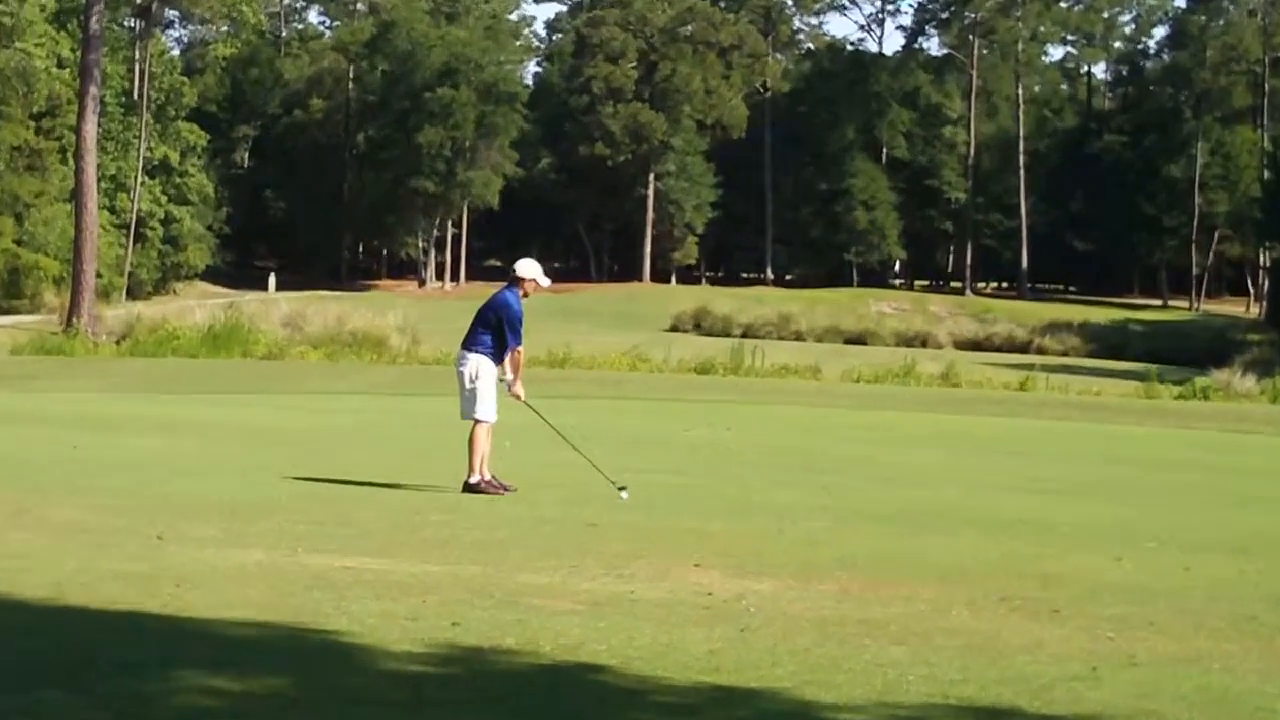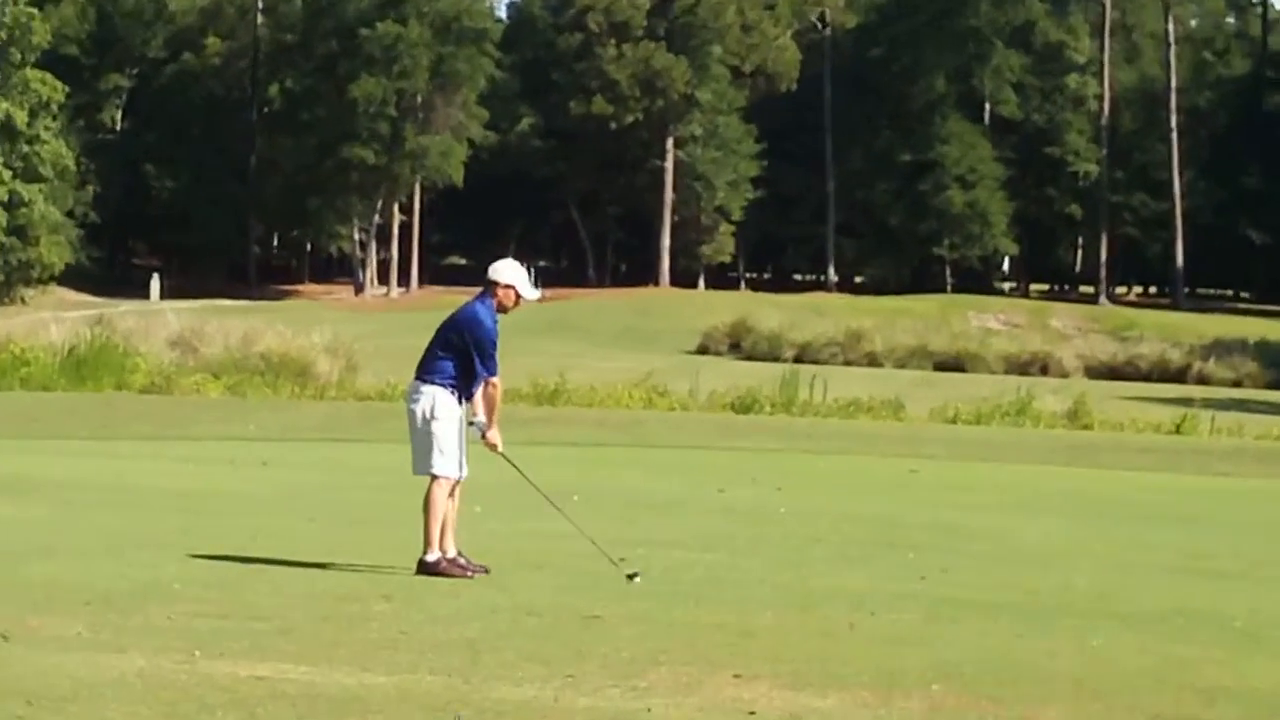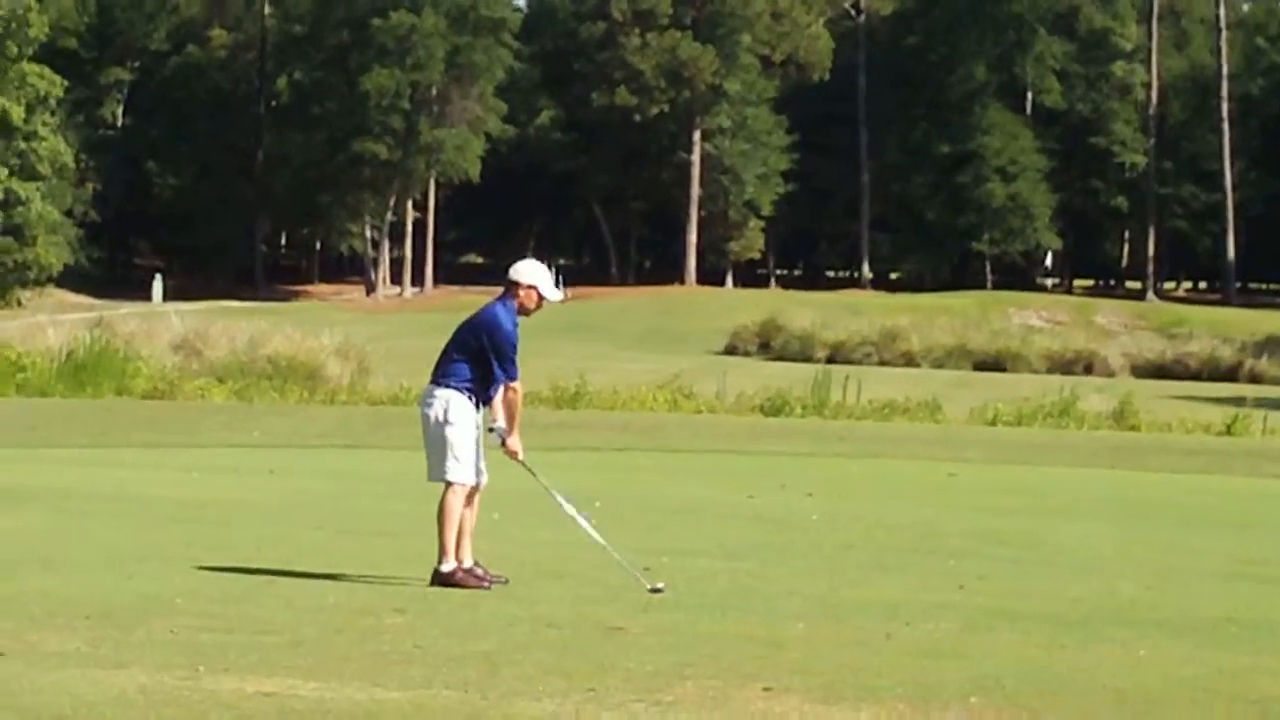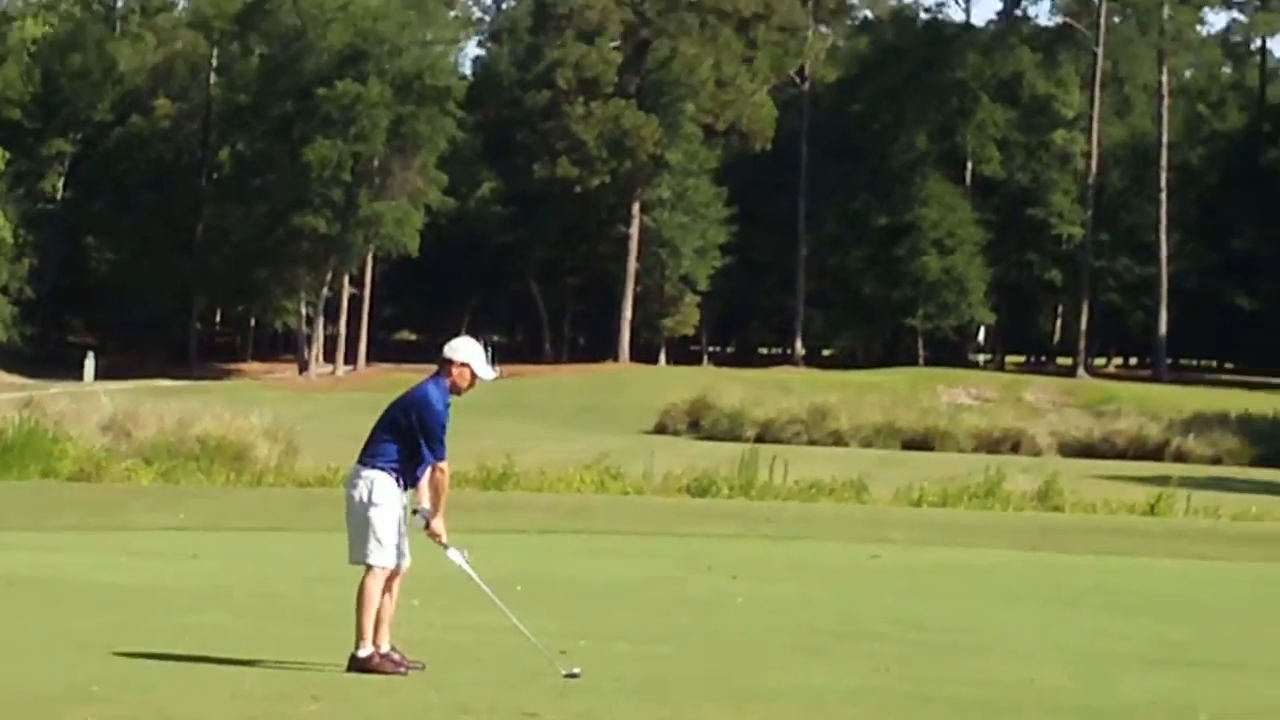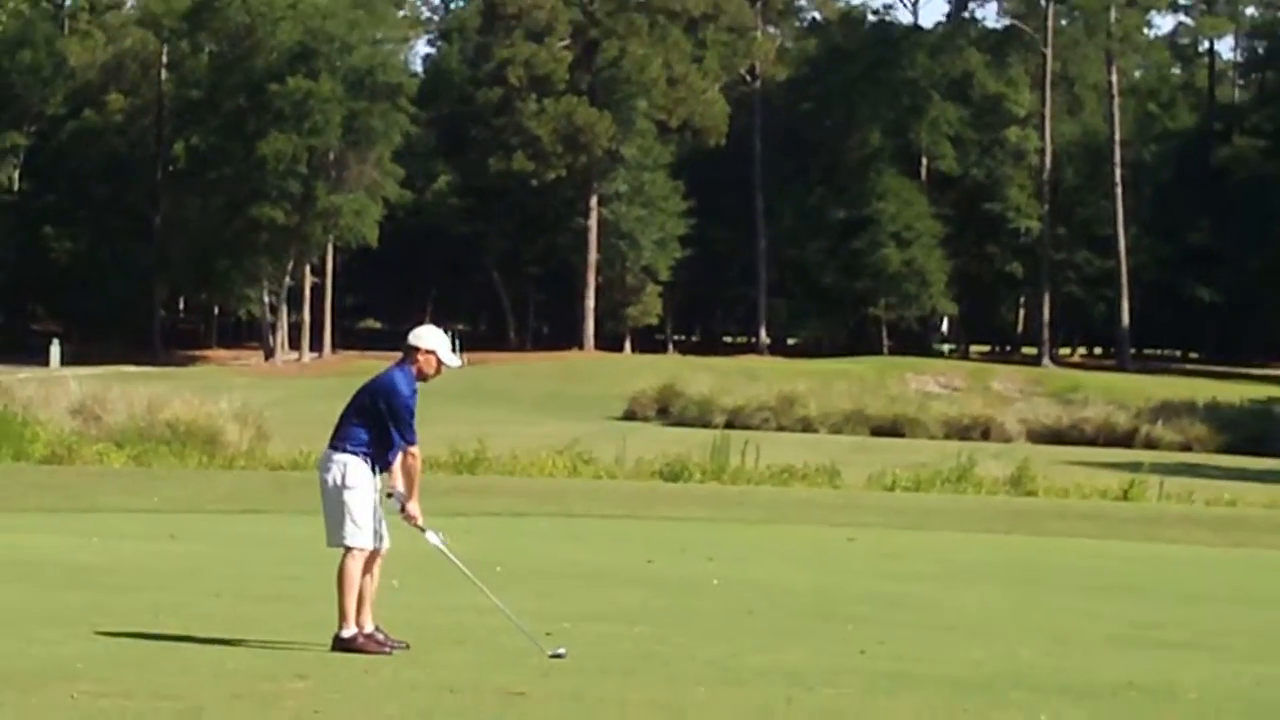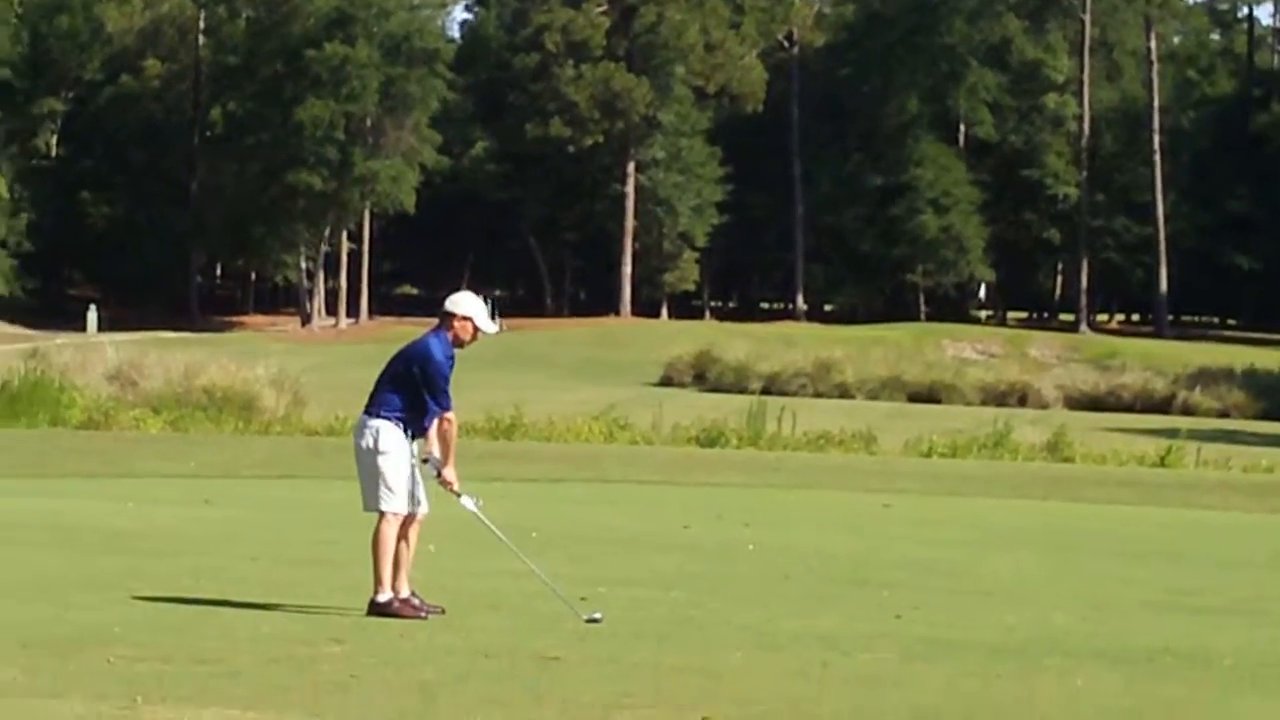
dt=0.3s
person 1, frame 1
left shoulder: (506, 298)
right shoulder: (510, 304)
left elbow: (505, 344)
right elbow: (517, 349)
left wrist: (508, 375)
right wrist: (517, 382)
left hip: (483, 361)
right hip: (478, 361)
left knee: (488, 420)
right knee: (482, 420)
person 1, frame 2
left shoulder: (478, 314)
right shoulder: (480, 319)
left elbow: (477, 375)
right elbow: (492, 382)
left wrist: (480, 417)
right wrist: (493, 427)
left hip: (446, 398)
right hip: (436, 397)
left knee: (455, 477)
right knee: (443, 476)
left ankle: (449, 552)
right ankle: (431, 556)
person 1, frame 3
left shoulder: (499, 316)
right shoulder: (499, 321)
left elbow: (496, 379)
right elbow: (513, 386)
left wrist: (499, 423)
right wrist: (513, 434)
left hip: (463, 403)
right hip: (451, 401)
left knee: (474, 484)
right knee: (459, 483)
person 1, frame 4
left shoulder: (430, 396)
right shoulder: (431, 400)
left elbow: (424, 461)
right elbow: (440, 467)
left wrist: (424, 506)
right wrist: (438, 516)
left hip: (389, 486)
right hip: (377, 484)
left knee: (397, 567)
right knee: (379, 566)
person 1, frame 5
left shoulder: (399, 383)
right shoulder: (397, 386)
left elbow: (396, 446)
right elbow: (412, 452)
left wrist: (398, 488)
right wrist: (413, 500)
left hip: (363, 469)
right hip: (350, 466)
left knee: (376, 548)
right knee: (358, 548)
left ankle: (365, 627)
right ankle: (347, 632)
person 1, frame 6
left shoulder: (438, 350)
right shoulder: (432, 352)
left elbow: (432, 411)
right elbow: (447, 418)
left wrist: (435, 454)
right wrist: (449, 466)
left hip: (400, 436)
right hip: (384, 433)
left knee: (414, 513)
right knee: (393, 513)
left ankle: (402, 592)
right ankle: (383, 596)
